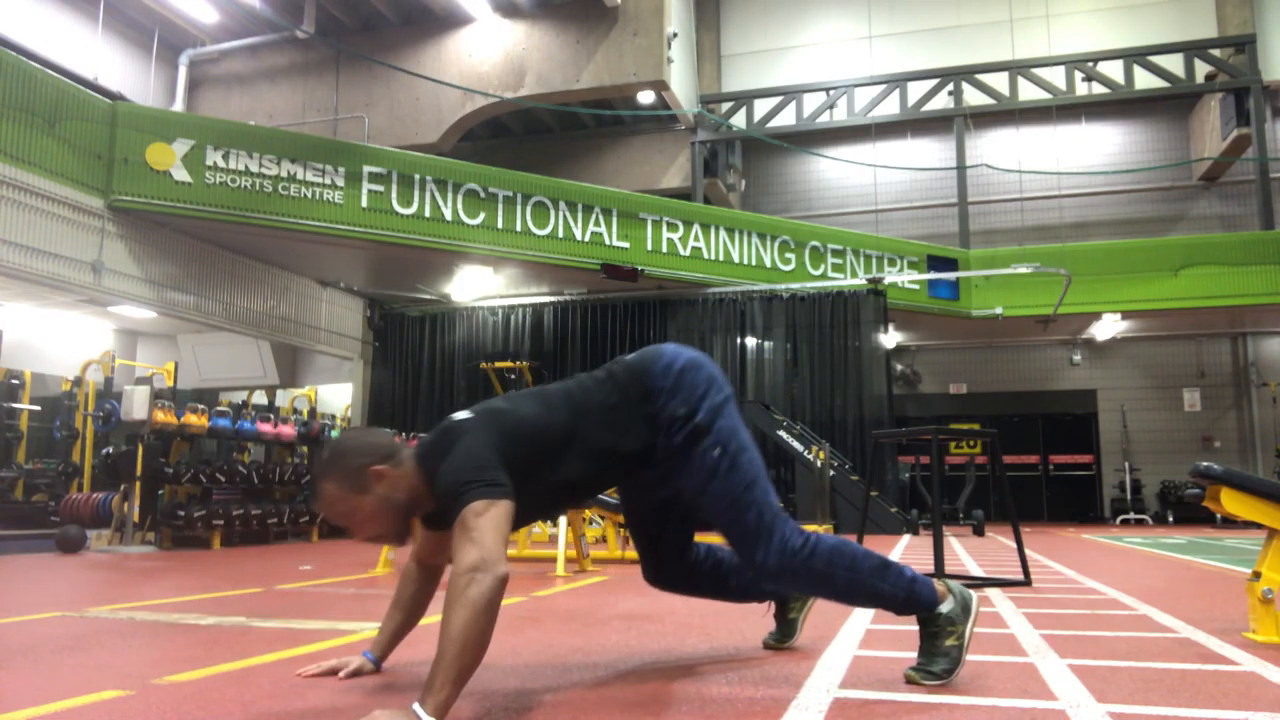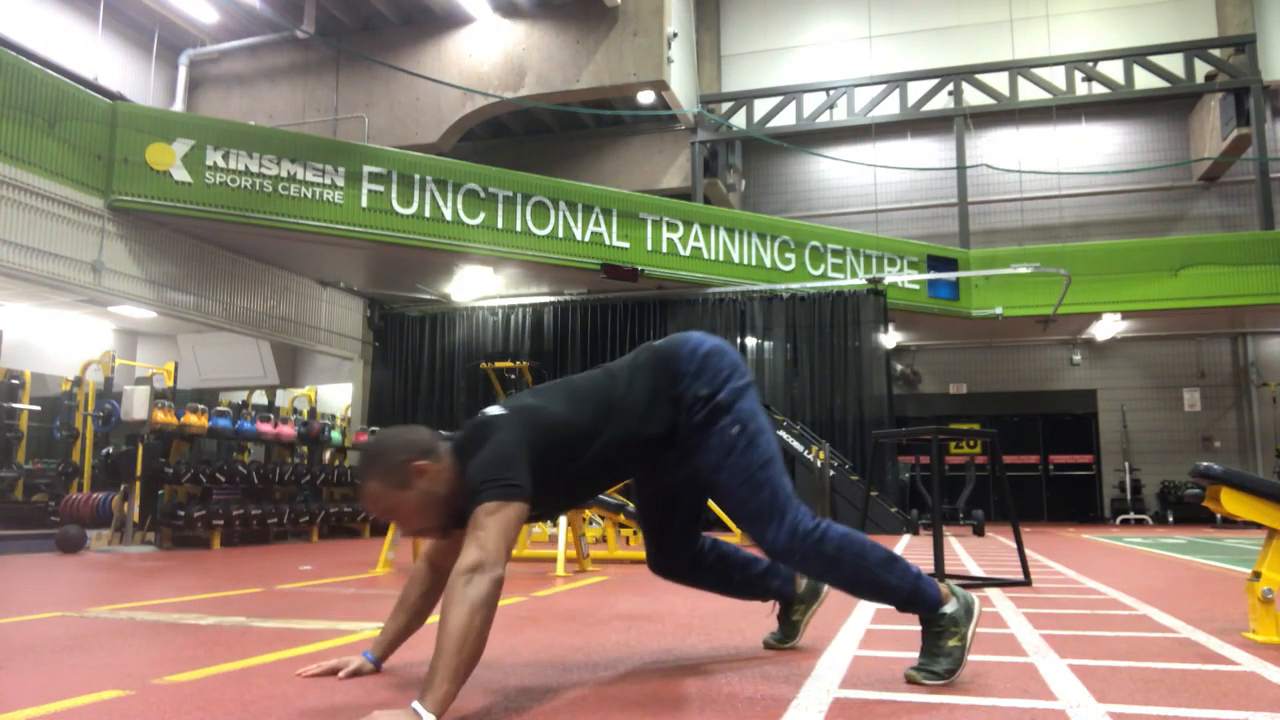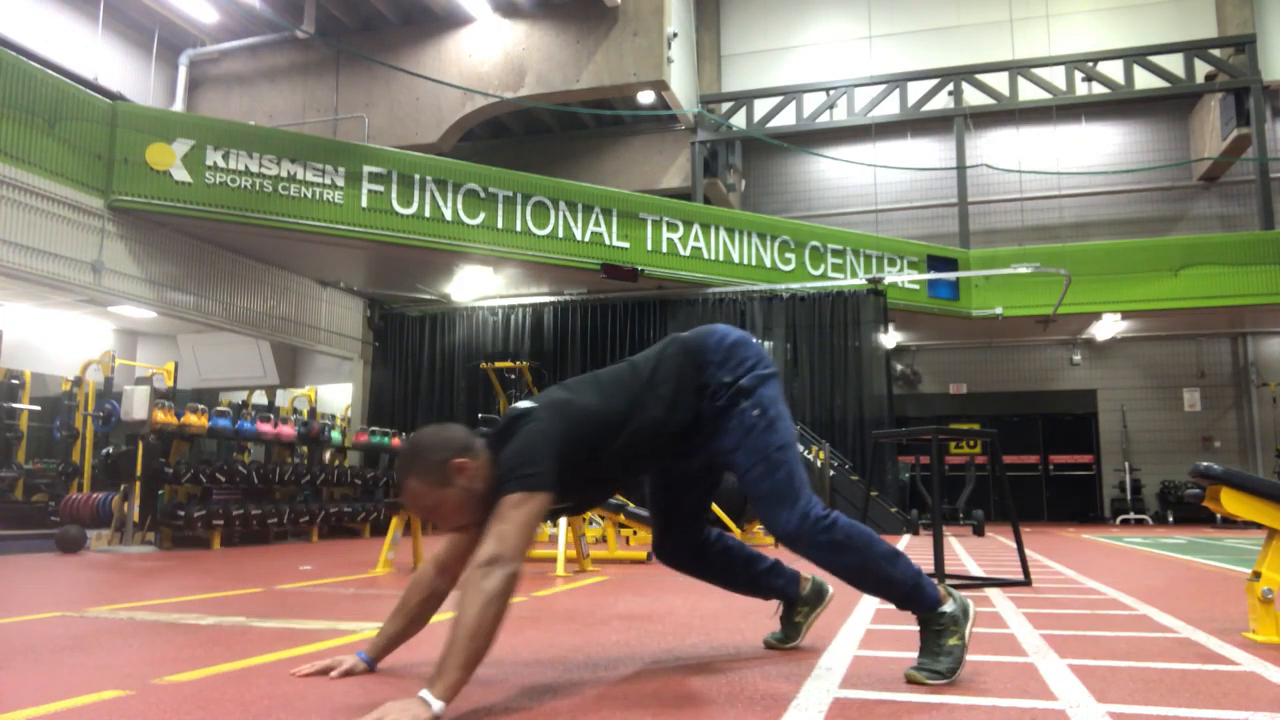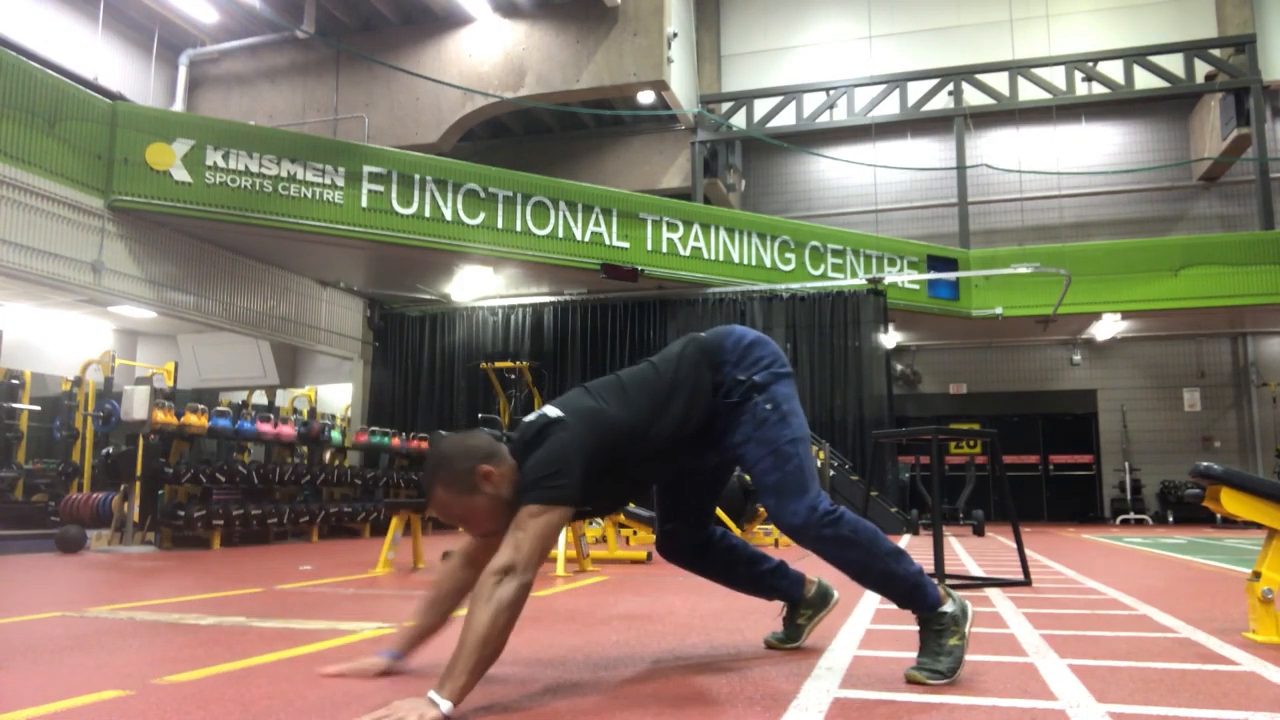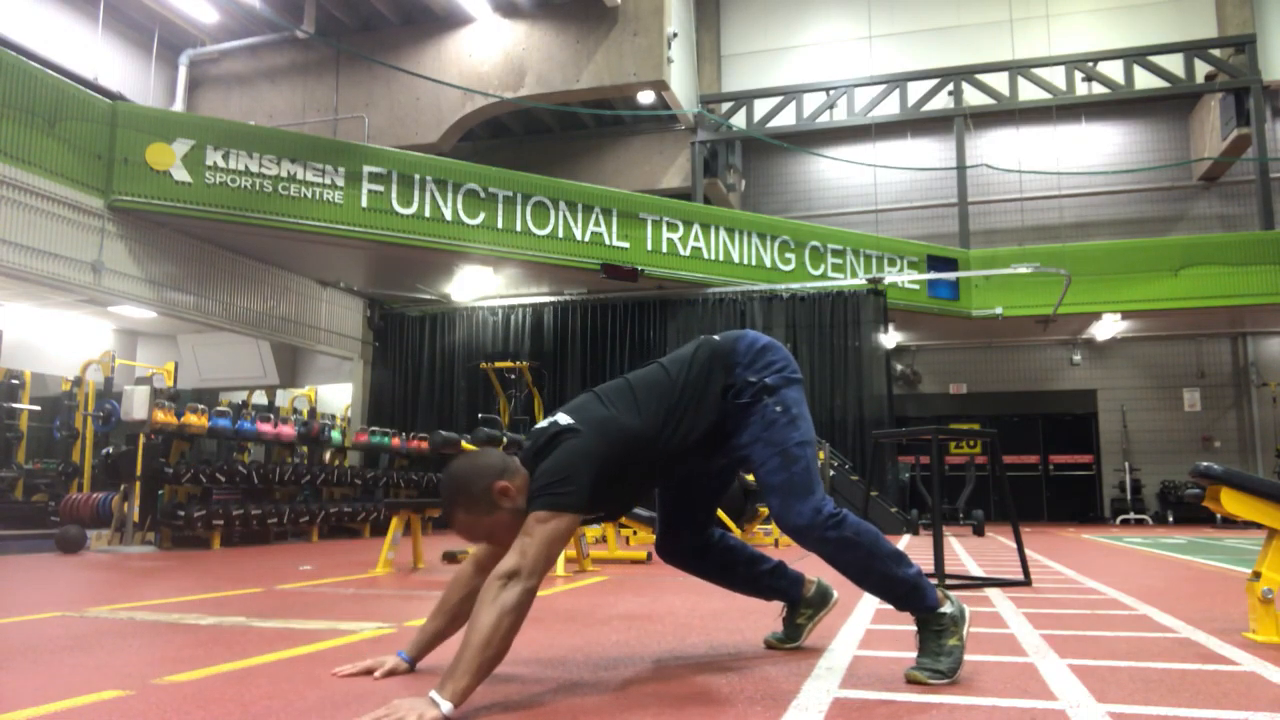
dt=0.1s
person 1, frame 1
left shoulder: (462, 461)
right shoulder: (433, 474)
left elbow: (481, 575)
right elbow: (426, 563)
right wrist: (372, 653)
left hip: (676, 399)
right hip: (649, 432)
left knee: (771, 545)
right knee: (665, 564)
left ankle: (939, 603)
right ankle: (787, 595)
person 1, frame 2
left shoulder: (494, 457)
right shoulder: (465, 468)
left elbow: (478, 574)
right elbow: (435, 565)
right wrist: (374, 654)
left hip: (698, 384)
right hip: (663, 421)
left knee: (782, 527)
right knee: (672, 554)
left ankle: (942, 604)
right ankle: (792, 592)
person 1, frame 3
left shoulder: (531, 445)
right shoulder: (496, 465)
left elbow: (494, 570)
right elbow: (447, 564)
right wrist: (369, 653)
left hip: (727, 373)
right hip: (689, 410)
left knee: (793, 517)
right knee: (678, 542)
left ankle: (941, 609)
right ankle: (800, 594)
person 1, frame 4
left shoulder: (555, 456)
right shoulder: (527, 468)
left elbow: (508, 576)
right elbow: (469, 565)
right wrist: (392, 654)
left hip: (739, 373)
right hip: (701, 412)
left knee: (801, 512)
right knee: (682, 541)
left ankle: (941, 610)
right ankle: (804, 595)
person 1, frame 5
left shoulder: (570, 462)
right shoulder: (531, 470)
left elbow: (514, 582)
right elbow: (482, 567)
right wrist: (407, 654)
left hip: (751, 378)
right hip: (712, 412)
left knee: (803, 513)
right knee: (680, 541)
left ankle: (938, 613)
right ankle: (804, 595)
